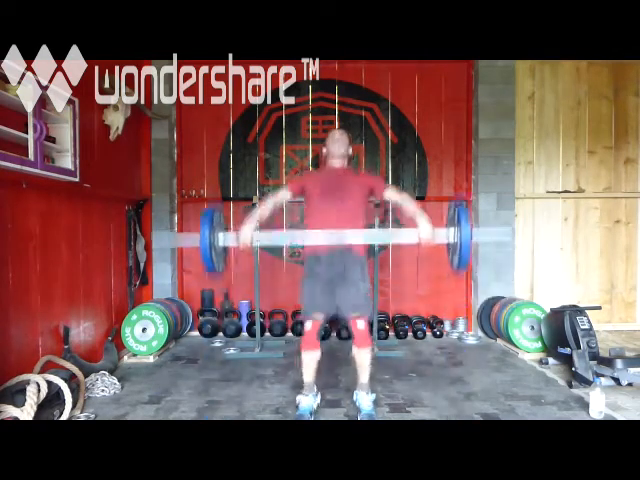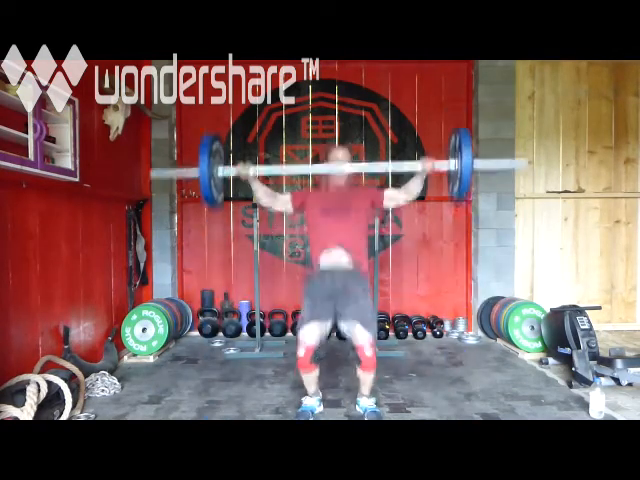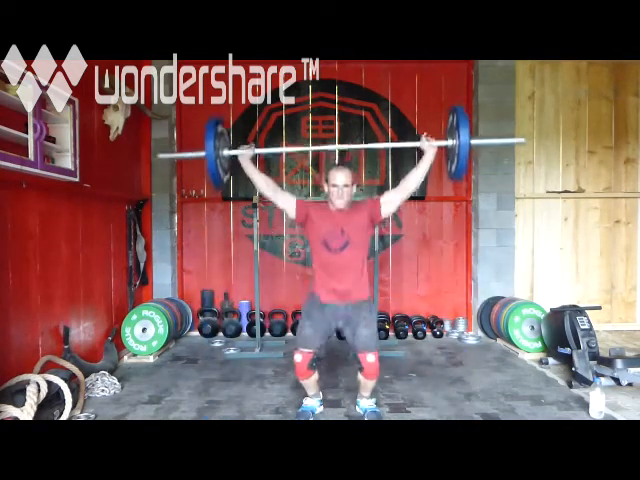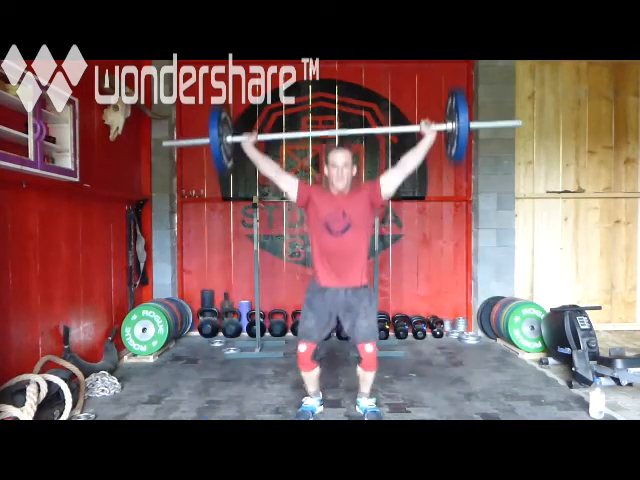
dt=0.2s
person 1, frame 1
left shoulder: (363, 179)
right shoulder: (310, 178)
left elbow: (397, 197)
right elbow: (276, 198)
left wrist: (421, 218)
right wrist: (251, 222)
left hip: (352, 258)
right hip: (318, 259)
left knee: (360, 326)
right knee: (311, 327)
left ankle: (363, 395)
right ankle: (308, 395)
person 1, frame 2
left shoulder: (365, 195)
right shoulder: (312, 197)
left elbow: (404, 195)
right elbow: (273, 201)
left wrist: (422, 173)
right wrist: (250, 178)
left hip: (353, 277)
right hip: (321, 277)
left knee: (366, 349)
right knee: (306, 348)
left ankle: (365, 400)
right ankle: (312, 398)
person 1, frame 3
left shoulder: (366, 213)
right shoulder: (310, 213)
left elbow: (404, 190)
right elbow: (273, 192)
left wrist: (429, 153)
right wrist: (246, 161)
left hip: (357, 303)
right hip: (320, 302)
left knee: (370, 364)
right knee: (301, 360)
left ankle: (365, 400)
right ankle: (313, 399)
person 1, frame 4
left shoulder: (367, 196)
right shoulder: (312, 197)
left elbow: (402, 169)
right elbow: (275, 173)
left wrist: (428, 138)
right wrist: (249, 147)
left hip: (358, 290)
right hip: (321, 289)
left knee: (368, 353)
right knee: (305, 351)
left ankle: (365, 400)
right ankle: (313, 399)
